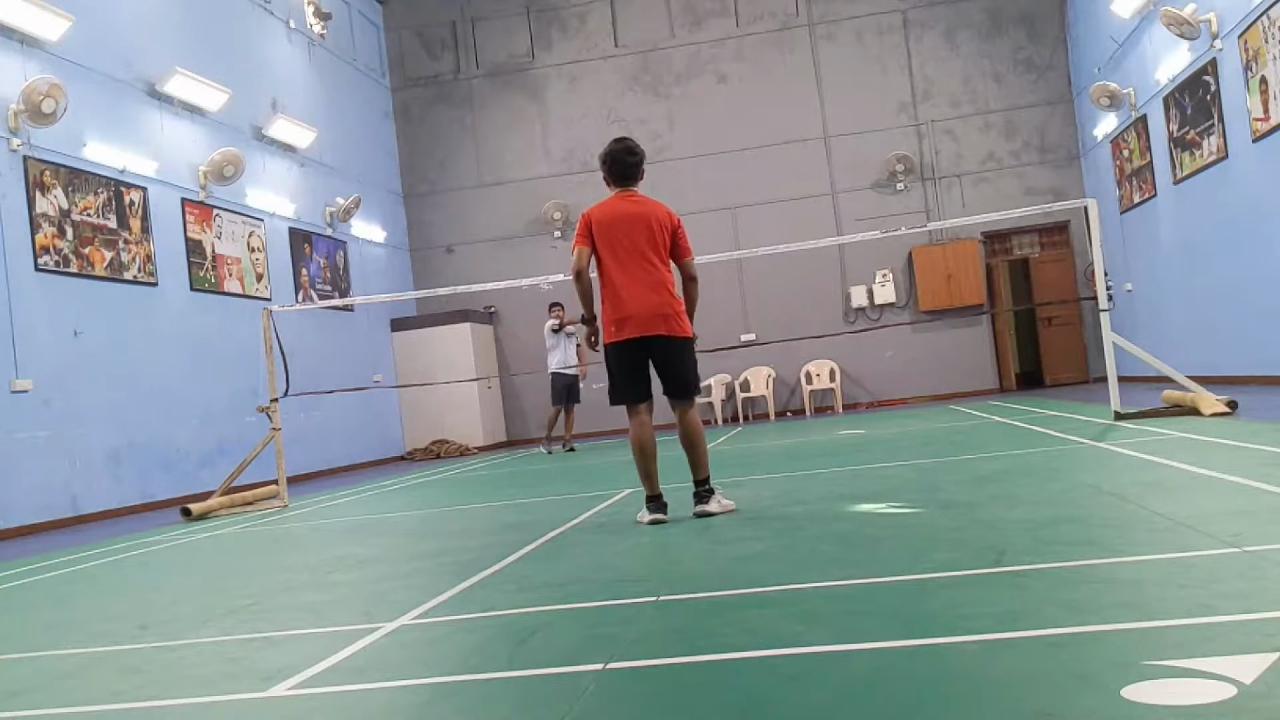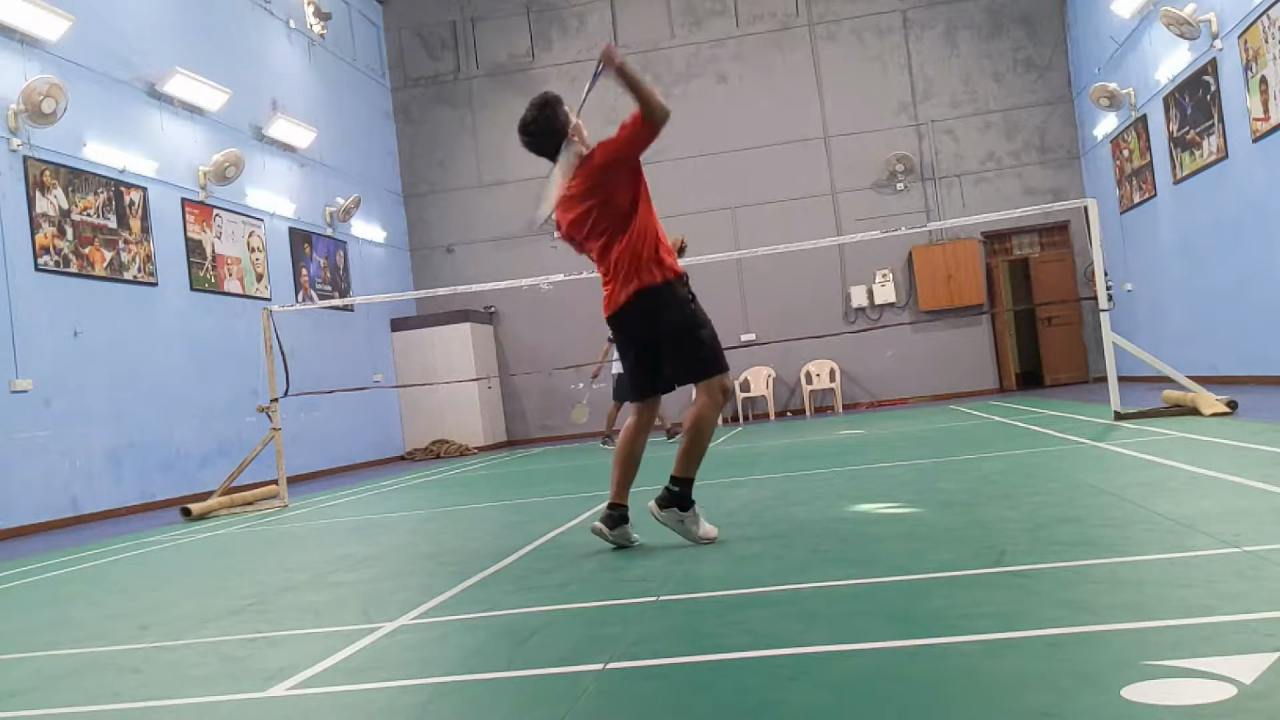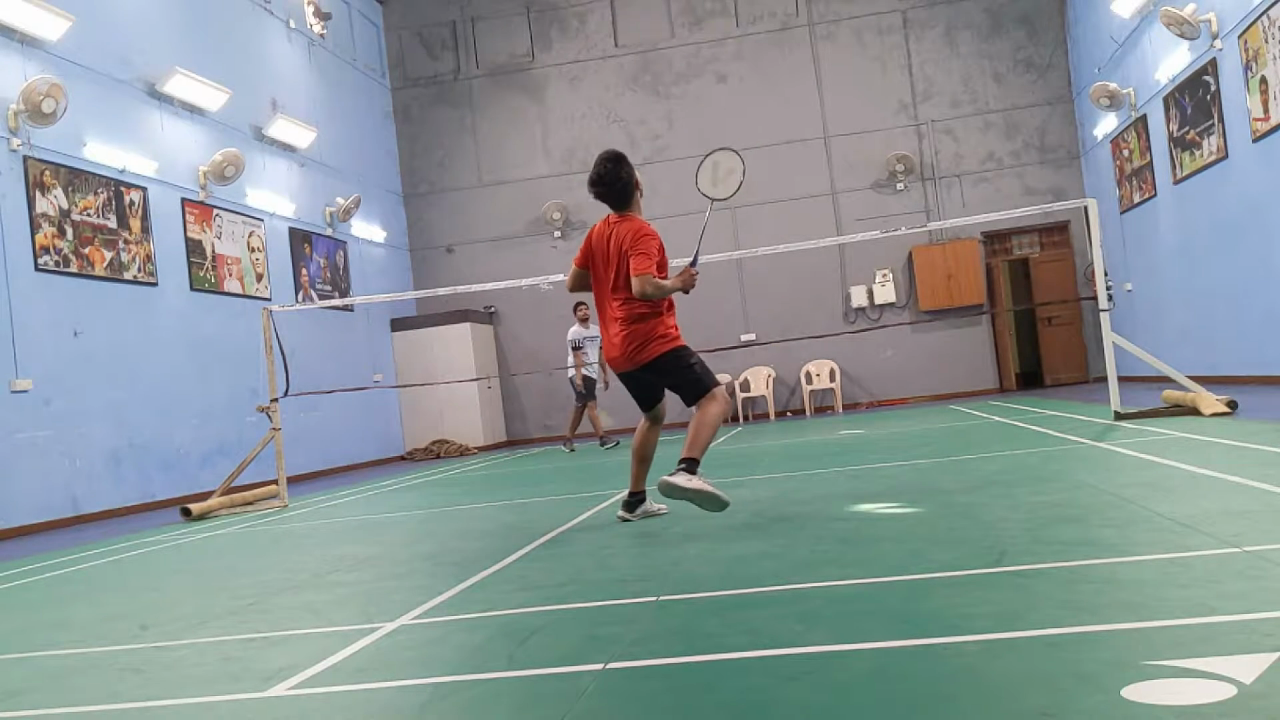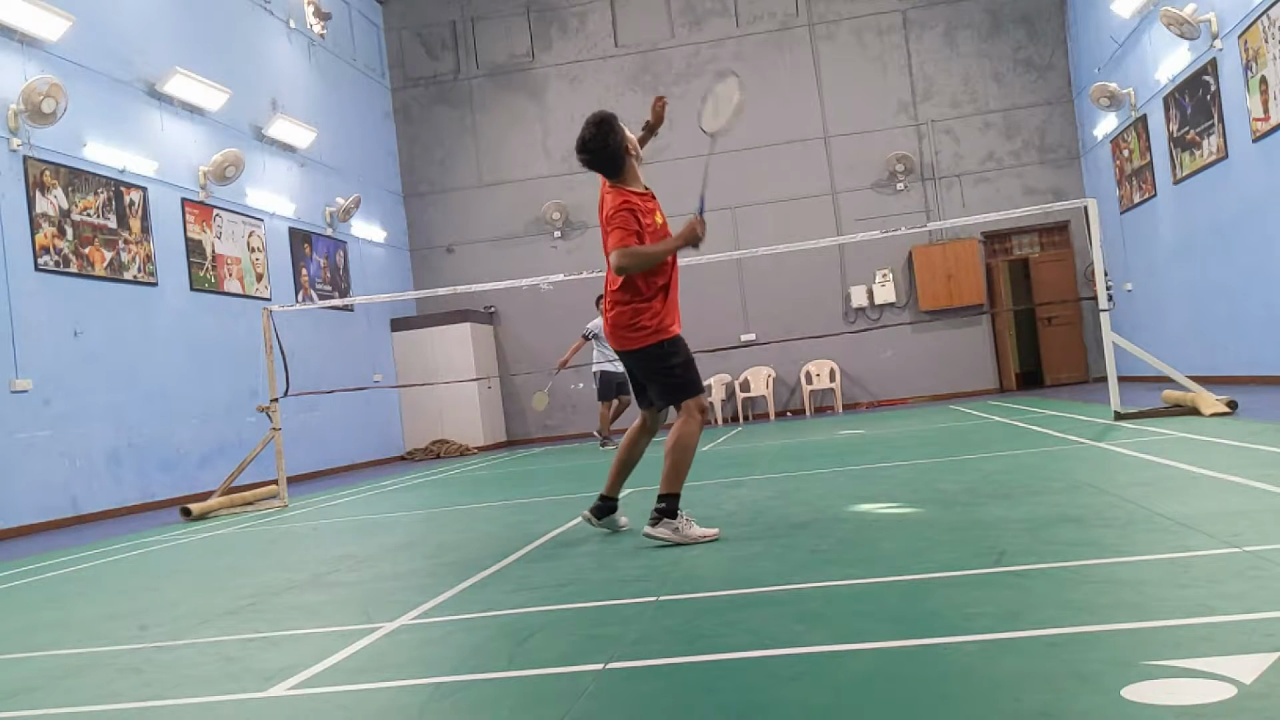
dt=1s
person 1, frame 1
left shoulder: (592, 217)
right shoulder: (664, 213)
left elbow: (579, 270)
right elbow: (690, 274)
left wrist: (590, 319)
right wrist: (689, 319)
left hip: (621, 326)
right hip: (668, 320)
left knee: (639, 412)
right knee: (685, 406)
left ankle: (654, 502)
right ankle: (705, 494)
person 1, frame 2
left shoulder: (564, 209)
right shoulder: (603, 162)
right elbow: (659, 113)
right wrist: (622, 69)
left hip: (621, 302)
right hip: (659, 288)
left knee: (643, 411)
right knee: (715, 386)
left ankle: (616, 515)
right ankle: (676, 497)
person 1, frame 3
left shoulder: (597, 232)
right shoulder: (642, 234)
left elbow: (574, 283)
right elbow: (644, 288)
right wrist: (678, 282)
left hip: (619, 350)
right hip: (654, 342)
left knee: (654, 416)
right knee: (714, 399)
left ankle: (634, 500)
right ankle: (686, 472)
person 1, frame 4
left shoulder: (614, 187)
right shoulder: (625, 206)
left elbow: (618, 159)
right elbow: (622, 261)
left wrist: (651, 129)
right wrist: (679, 241)
left hip: (634, 325)
right hip: (647, 327)
left knee: (651, 415)
right knee: (693, 408)
left ankle: (606, 505)
right ankle: (666, 515)
